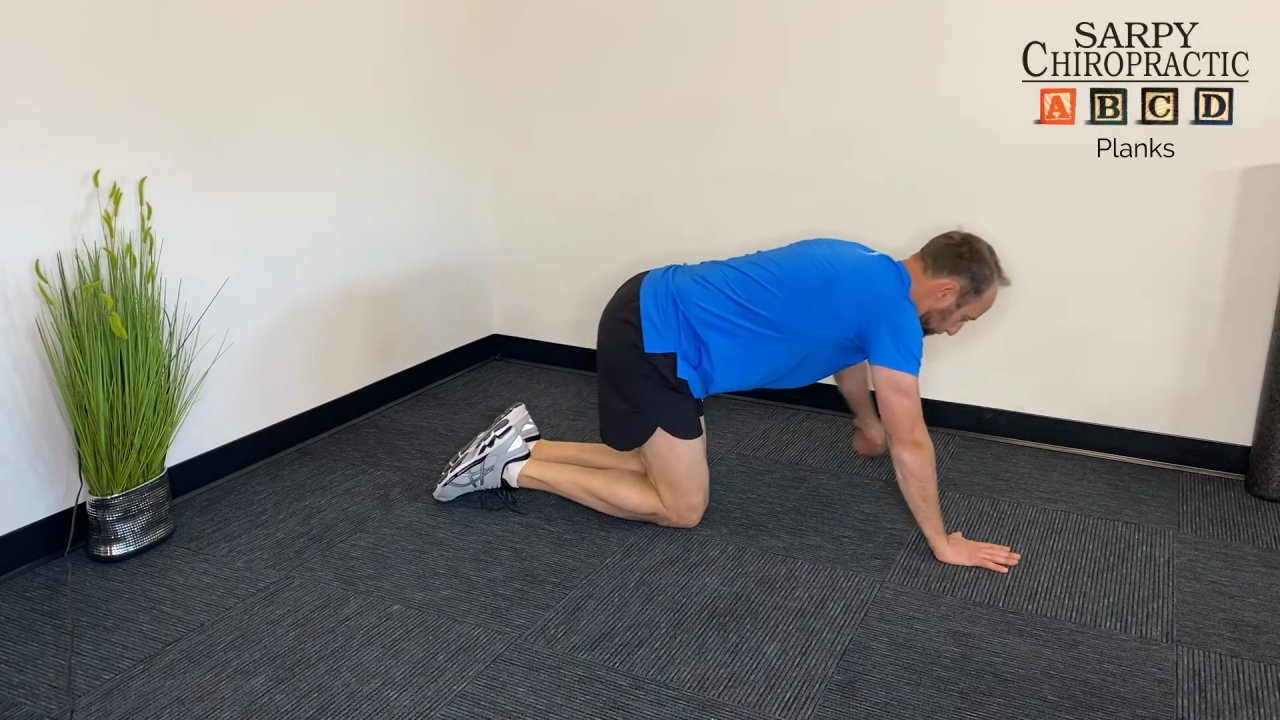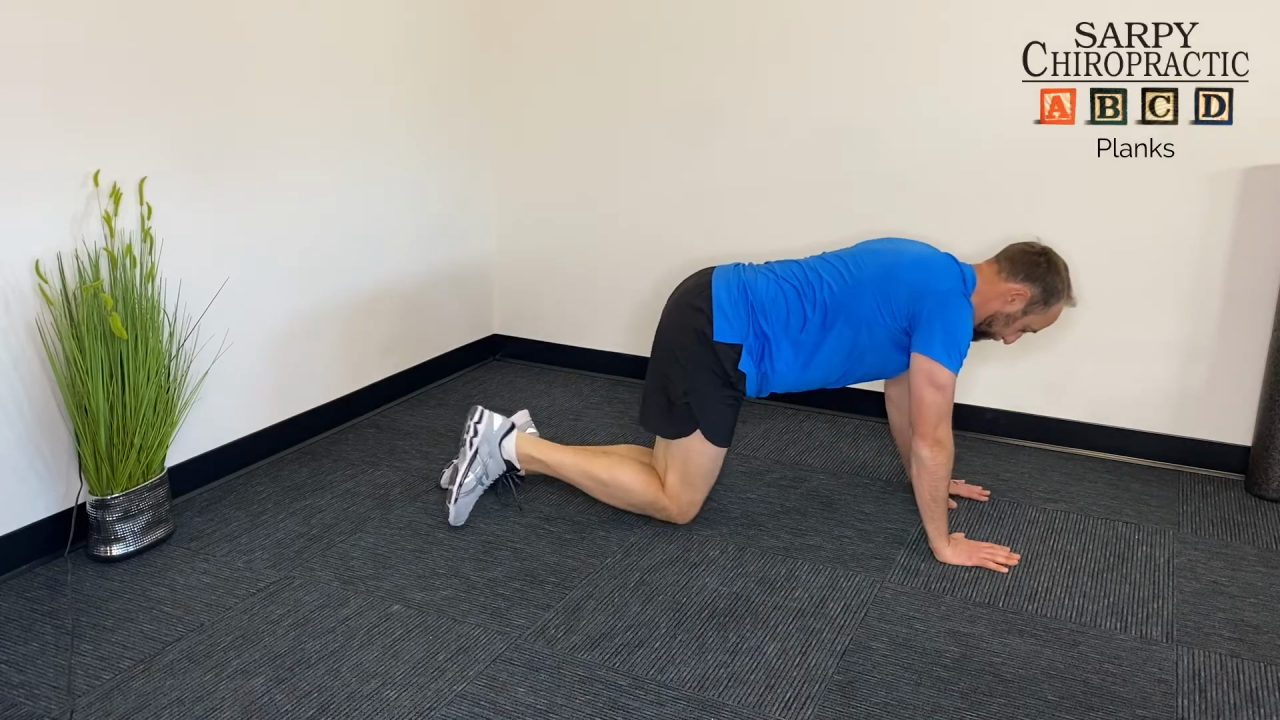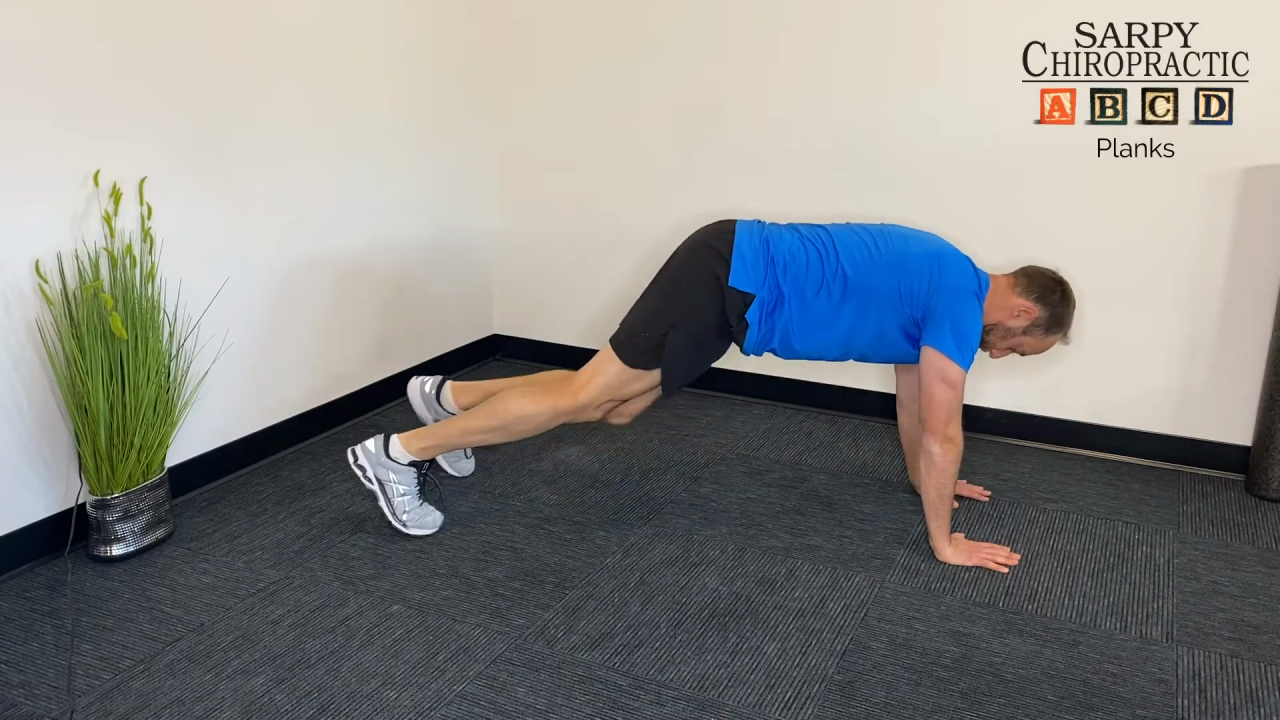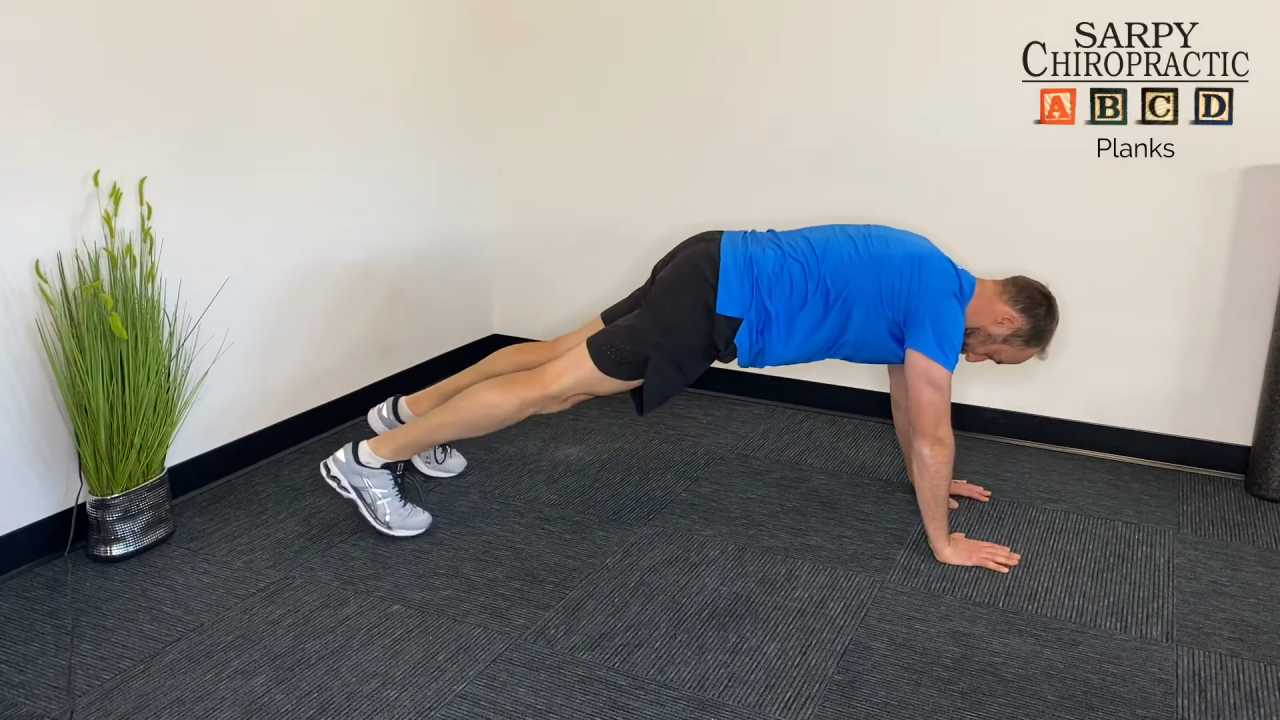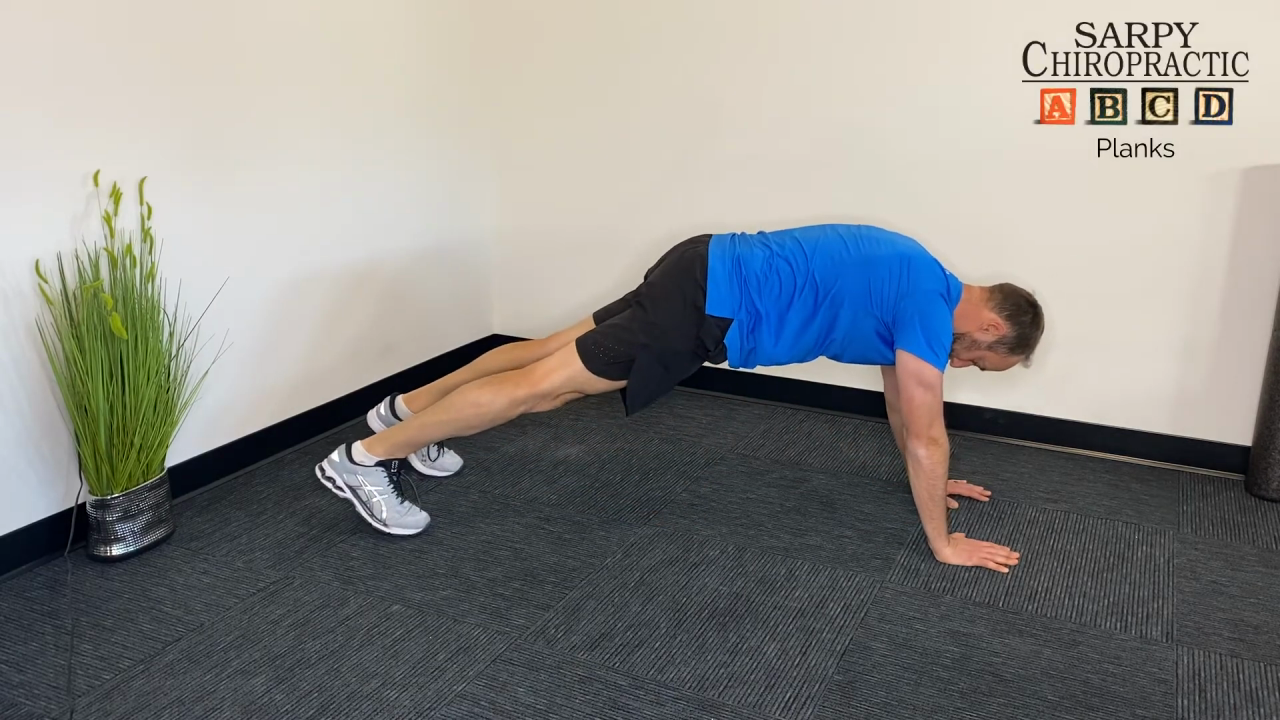
dt=1s
person 1, frame 1
left shoulder: (866, 269)
right shoulder: (893, 306)
right elbow: (910, 444)
left wrist: (867, 419)
right wrist: (943, 543)
left hip: (651, 313)
right hip: (652, 340)
left knee: (670, 469)
right knee: (682, 508)
left ankle: (526, 444)
right ankle: (516, 469)
person 1, frame 2
left shoulder: (929, 281)
right shoulder: (948, 301)
left elbow: (900, 387)
right elbow: (931, 436)
left wrist: (926, 477)
right wrist: (943, 541)
left hip: (716, 317)
right hip: (716, 332)
left knee: (678, 470)
right knee: (677, 502)
left ankle: (523, 447)
right ankle: (512, 447)
person 1, frame 3
left shoulder: (936, 289)
right shoulder: (959, 301)
left elbow: (911, 397)
right elbow: (942, 432)
left wrist: (924, 480)
right wrist: (945, 540)
left hip: (729, 269)
right hip: (732, 279)
left knee: (620, 407)
right knee: (591, 395)
left ankle: (449, 396)
right ankle: (402, 453)
person 1, frame 4
left shoulder: (923, 284)
right shoulder: (941, 302)
left elbow: (904, 395)
right elbow: (932, 434)
left wrist: (924, 478)
right wrist: (943, 541)
left hip: (717, 272)
right hip: (722, 302)
left knee: (570, 349)
right knee: (559, 383)
left ankle: (412, 407)
right ankle: (374, 457)
person 1, frame 5
left shoulder: (913, 288)
right shoulder: (929, 305)
left elbow: (899, 397)
right elbow: (927, 434)
left wrist: (928, 478)
right wrist: (944, 542)
left hip: (709, 276)
right hip: (714, 306)
left knee: (561, 348)
right knee: (548, 383)
left ankle: (406, 409)
right ankle: (368, 458)
